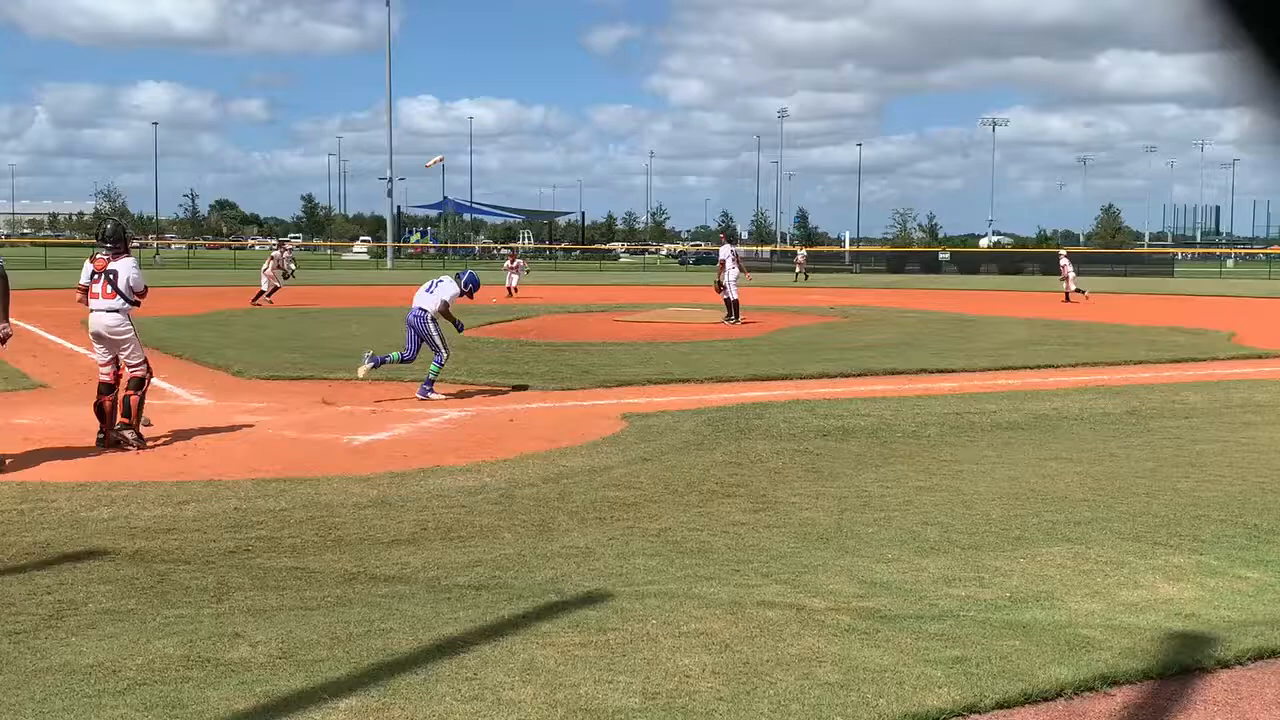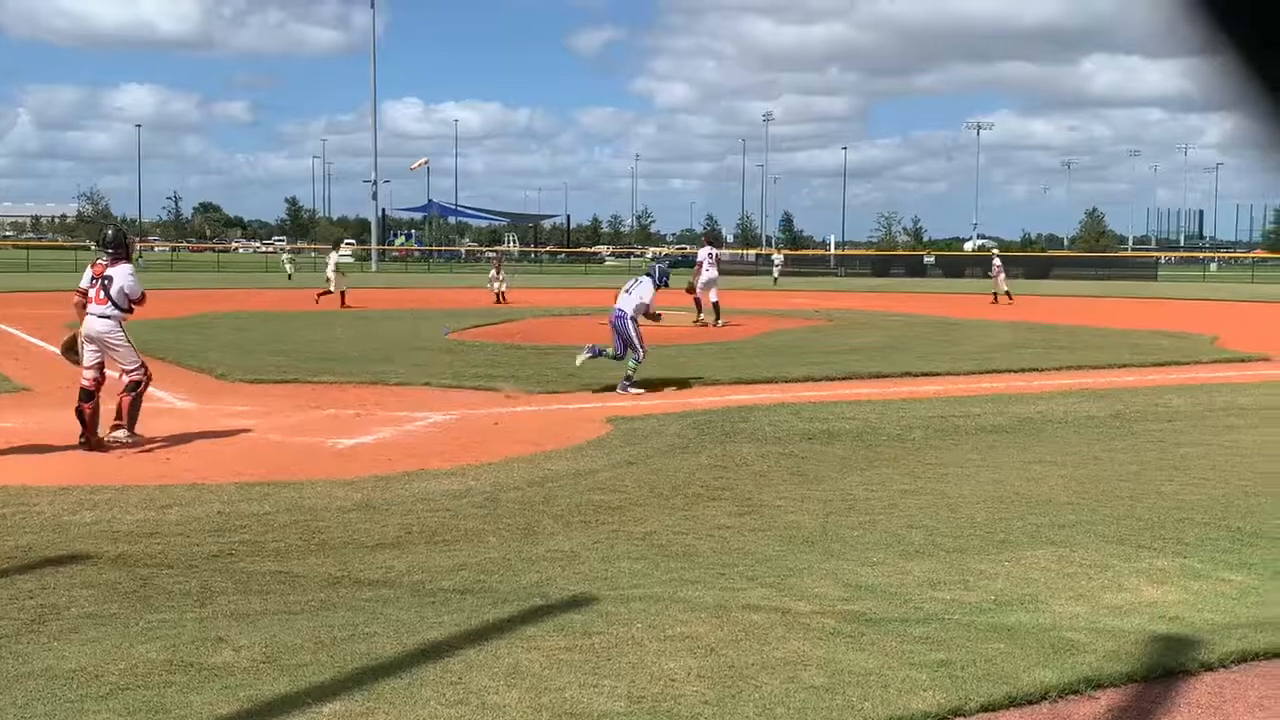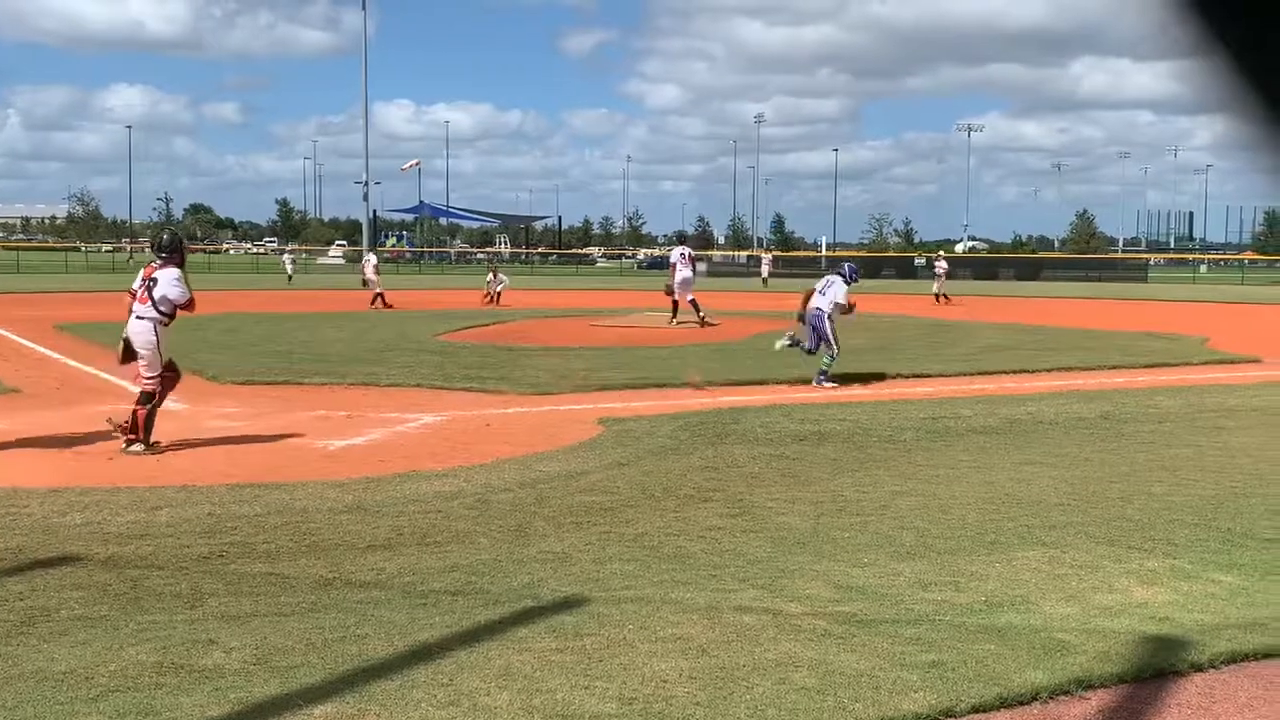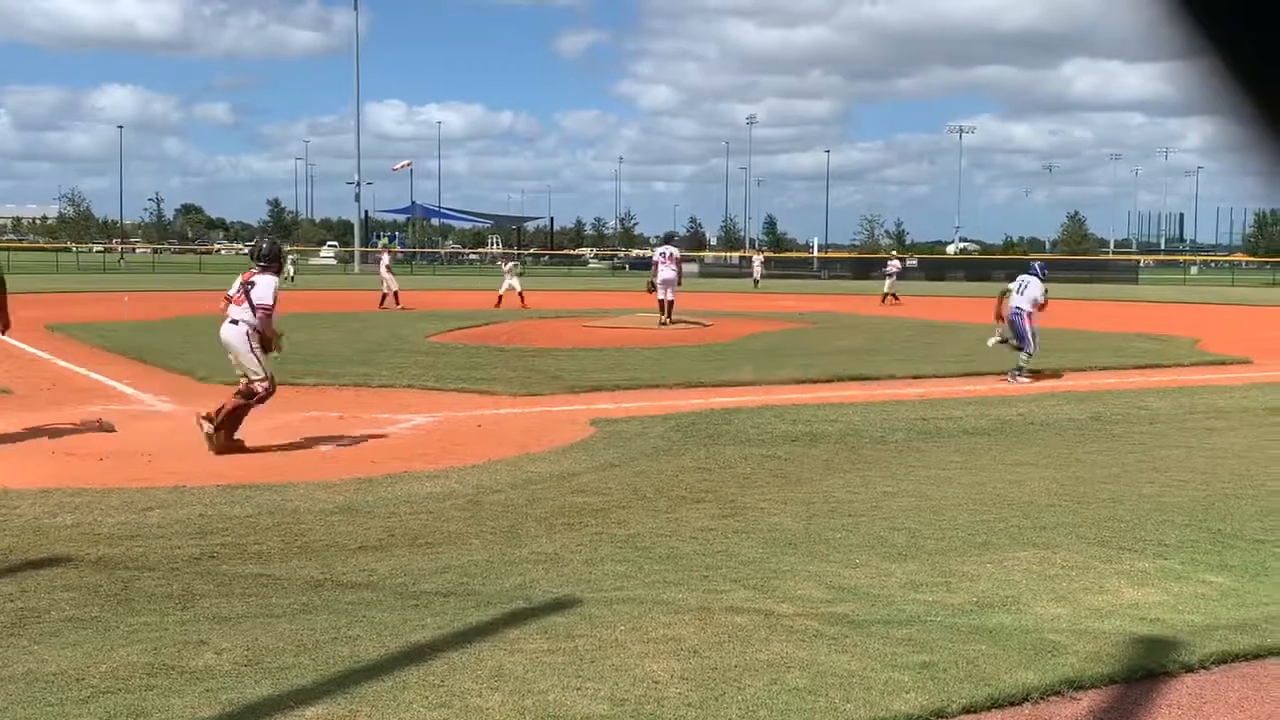
dt=0.5s
person 1, frame 1
left shoulder: (91, 262)
right shoulder: (128, 262)
left elbow: (80, 297)
right elbow: (142, 293)
left hip: (94, 320)
right hip: (118, 320)
left knee: (107, 375)
right knee: (139, 371)
left ankle: (106, 431)
right ankle: (127, 425)
person 1, frame 2
left shoulder: (93, 267)
right shoulder: (125, 269)
left elbow: (78, 300)
right elbow: (140, 301)
left wrist: (83, 325)
left hip: (89, 325)
right hip: (110, 327)
left knee: (90, 380)
right knee: (139, 375)
left ankle: (88, 435)
right ankle: (121, 427)
person 1, frame 3
left shoulder: (148, 269)
right shoulder: (173, 275)
left elbow: (129, 299)
right elbow: (190, 307)
left wrist: (128, 329)
right wrist: (185, 279)
left hip: (136, 326)
right hip: (150, 330)
left knee: (170, 375)
right knee: (150, 386)
left ankle: (134, 427)
right ankle: (134, 440)
person 1, frame 4
left shoulder: (246, 276)
right shoulder: (270, 281)
left elbow: (224, 306)
right elbow: (262, 315)
right wrist: (273, 336)
left hip: (228, 330)
right hip: (244, 334)
left knee: (250, 385)
right knee: (264, 386)
left ankle: (224, 437)
right ankle: (214, 419)
